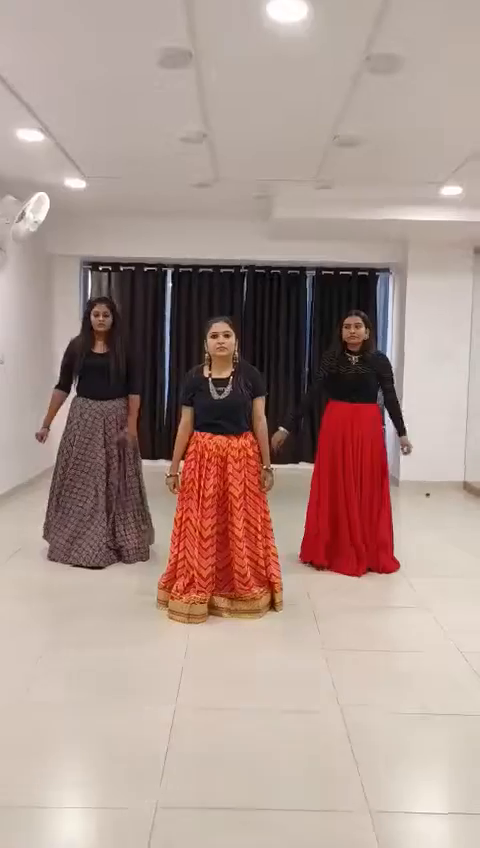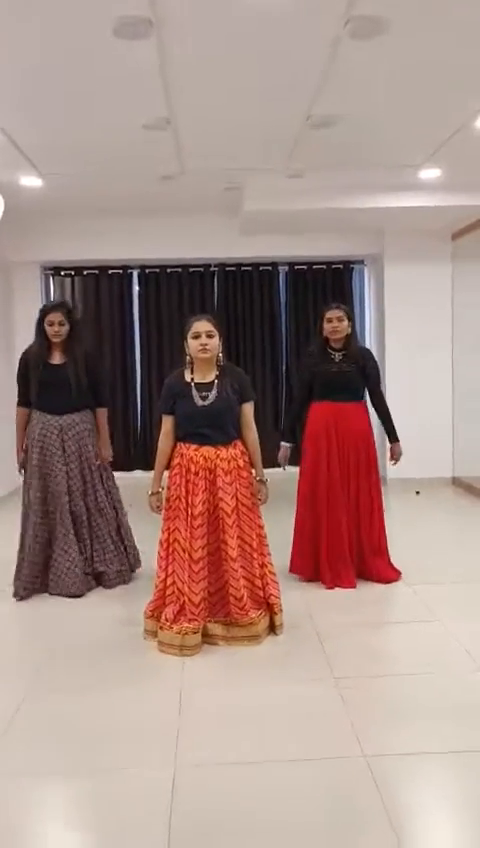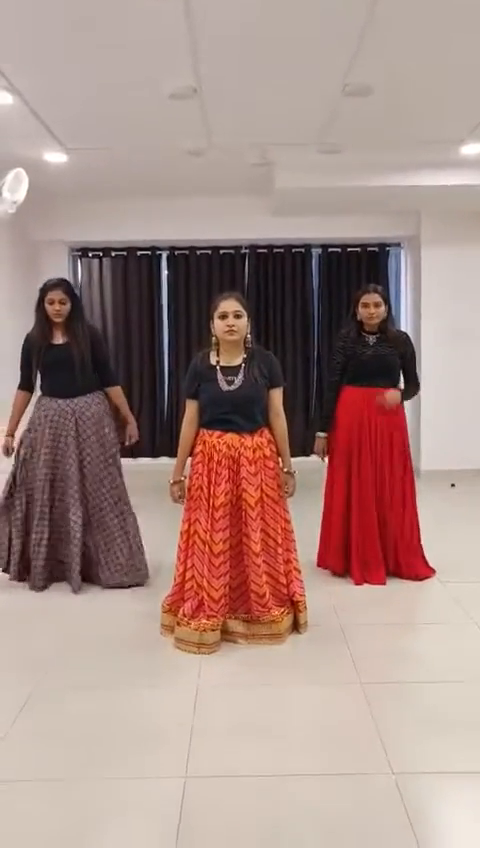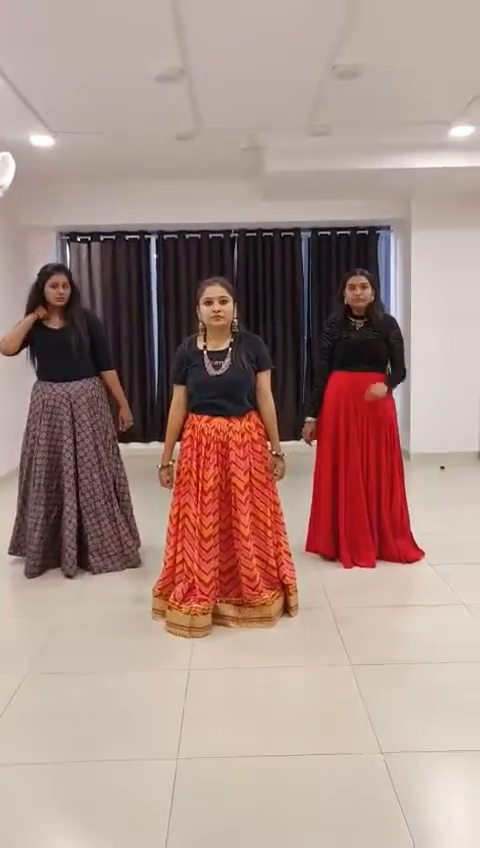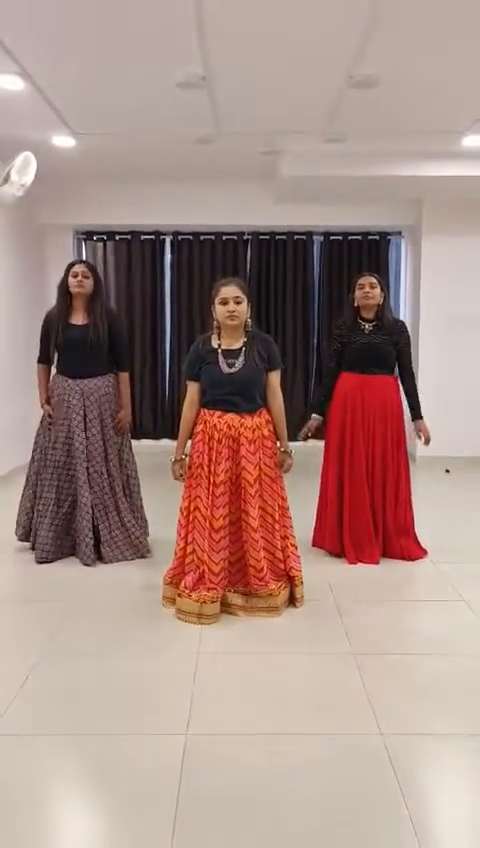
dt=1s
person 1, frame 1
left shoulder: (250, 375)
right shoulder: (195, 378)
left elbow: (259, 421)
right elbow: (185, 425)
left wrist: (266, 465)
right wrist: (173, 468)
left hip: (241, 458)
right hip: (203, 458)
left knee: (241, 525)
right knee: (202, 526)
left ankle: (242, 589)
right ankle: (196, 589)
person 1, frame 2
left shoulder: (236, 378)
right shoulder: (175, 384)
left elbow: (249, 428)
right elbow: (167, 436)
left wrist: (259, 475)
right wrist: (156, 485)
left hip: (231, 470)
right hip: (188, 472)
left knee: (234, 543)
right knee: (189, 545)
left ankle: (238, 612)
right ankle: (188, 616)
person 1, frame 3
left shoulder: (265, 362)
right shoulder: (200, 366)
left elbow: (277, 416)
right elbow: (190, 421)
left wrist: (287, 466)
right wrist: (177, 473)
left hip: (257, 459)
right hip: (212, 460)
left knee: (258, 537)
right knee: (212, 539)
left ankle: (261, 611)
right ankle: (208, 613)
person 1, frame 4
left shoulder: (252, 345)
right shoulder: (187, 351)
left elbow: (265, 399)
right elbow: (178, 406)
left wrist: (276, 449)
right wrist: (165, 458)
left hip: (246, 443)
right hip: (201, 445)
left knee: (247, 521)
right knee: (201, 523)
left ankle: (252, 593)
right ankle: (198, 596)
person 1, frame 5
left shoulder: (264, 345)
right shoulder: (201, 348)
left elbow: (275, 397)
right elbow: (191, 402)
left wrist: (284, 445)
right wrist: (179, 452)
left hip: (256, 439)
right hip: (212, 440)
left knee: (256, 515)
right knee: (211, 516)
left ankle: (258, 584)
right ankle: (206, 586)
person 2, frame 1
left shoulder: (123, 348)
right shoulder: (76, 347)
left elbow: (134, 389)
right elbow: (63, 386)
left wrist: (132, 422)
right wrist: (46, 423)
left hip: (116, 418)
right hip: (84, 417)
left knee: (116, 482)
right knee: (81, 481)
left ankle: (121, 540)
right ankle: (76, 542)
person 2, frame 2
left shoulder: (83, 357)
right shoulder: (30, 357)
left elbow: (99, 401)
right elbow: (24, 403)
left wrist: (105, 442)
right wrist: (20, 446)
left hip: (80, 433)
right hip: (43, 436)
left knee: (87, 502)
right knee: (46, 505)
left ankle: (97, 566)
right ankle: (45, 572)
person 2, frame 3
left shoulder: (88, 335)
right shoulder: (34, 340)
left elbow: (108, 380)
right elbow: (25, 386)
left wrist: (130, 418)
left hip: (90, 416)
right hip: (50, 419)
left knee: (96, 491)
right knee: (50, 493)
left ankle: (101, 563)
right ankle: (50, 563)
person 2, frame 4
left shoulder: (86, 320)
right shoulder: (33, 326)
left elbow: (105, 364)
left wrist: (123, 404)
right wrist: (32, 317)
left hip: (87, 401)
right hip: (49, 404)
left knee: (92, 474)
right knee: (49, 476)
left ankle: (99, 546)
right ankle: (47, 547)
person 2, frame 5
left shoulder: (107, 317)
right shoulder: (54, 318)
left elbow: (122, 364)
right elbow: (44, 362)
left wrist: (126, 406)
right wrist: (43, 399)
left hip: (101, 397)
right hip: (64, 398)
left knee: (103, 470)
right knee: (60, 470)
left ankle: (111, 536)
right ankle: (58, 537)
person 3, frame 1
left shoulder: (378, 360)
right shoulder: (331, 359)
left elbow: (390, 397)
right elbow: (312, 394)
left wrist: (402, 432)
right wrist: (286, 427)
left hip: (367, 428)
right hip: (335, 426)
left knee: (367, 491)
right knee: (332, 490)
left ankle: (369, 553)
right ankle: (330, 550)
person 3, frame 2
left shoulder: (363, 356)
right shoulder: (314, 357)
left elbow: (377, 397)
right elbow: (300, 400)
left wrist: (394, 438)
right wrist: (286, 440)
left hip: (355, 430)
right hip: (321, 431)
left knee: (359, 497)
right knee: (323, 497)
left ankle: (368, 562)
right ankle: (326, 563)
person 3, frame 3
left shoulder: (400, 340)
right shoulder: (346, 340)
left elbow: (414, 383)
right elbow: (333, 385)
left wrist: (400, 394)
right wrist: (323, 430)
left hip: (388, 420)
right hip: (351, 418)
left knee: (391, 490)
right knee: (352, 489)
left ankle: (398, 558)
right ankle: (354, 558)
person 3, frame 4
left shoulder: (387, 324)
right shoulder: (334, 325)
left elbow: (400, 370)
right elbow: (323, 371)
left wrist: (385, 386)
right wrist: (311, 415)
left hip: (377, 404)
right hip: (339, 402)
left knee: (380, 473)
right knee: (340, 473)
left ankle: (387, 540)
right ankle: (343, 540)
person 3, frame 5
left shoulder: (397, 328)
right shoulder: (343, 328)
left elbow: (406, 373)
right elbow: (331, 371)
left wrist: (417, 416)
right wrist: (318, 413)
left hip: (384, 404)
right hip: (348, 402)
left knee: (386, 472)
right knee: (349, 472)
left ankle: (392, 539)
right ankle: (349, 538)
